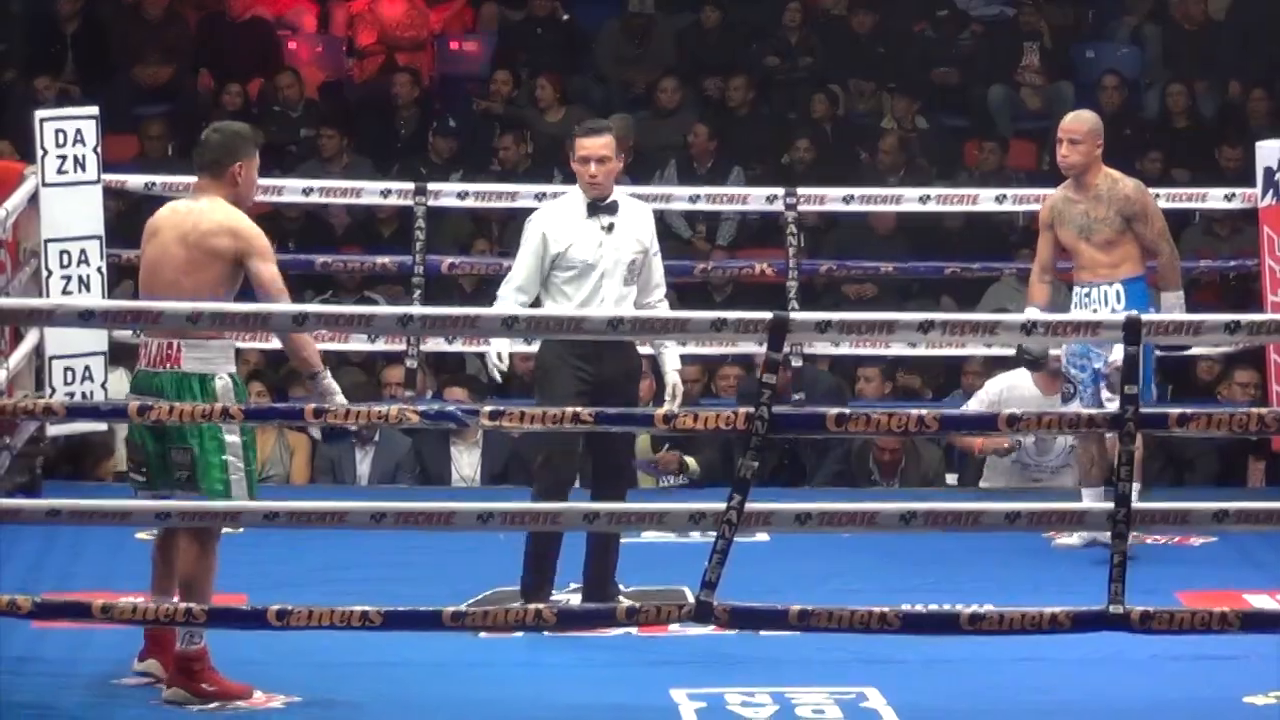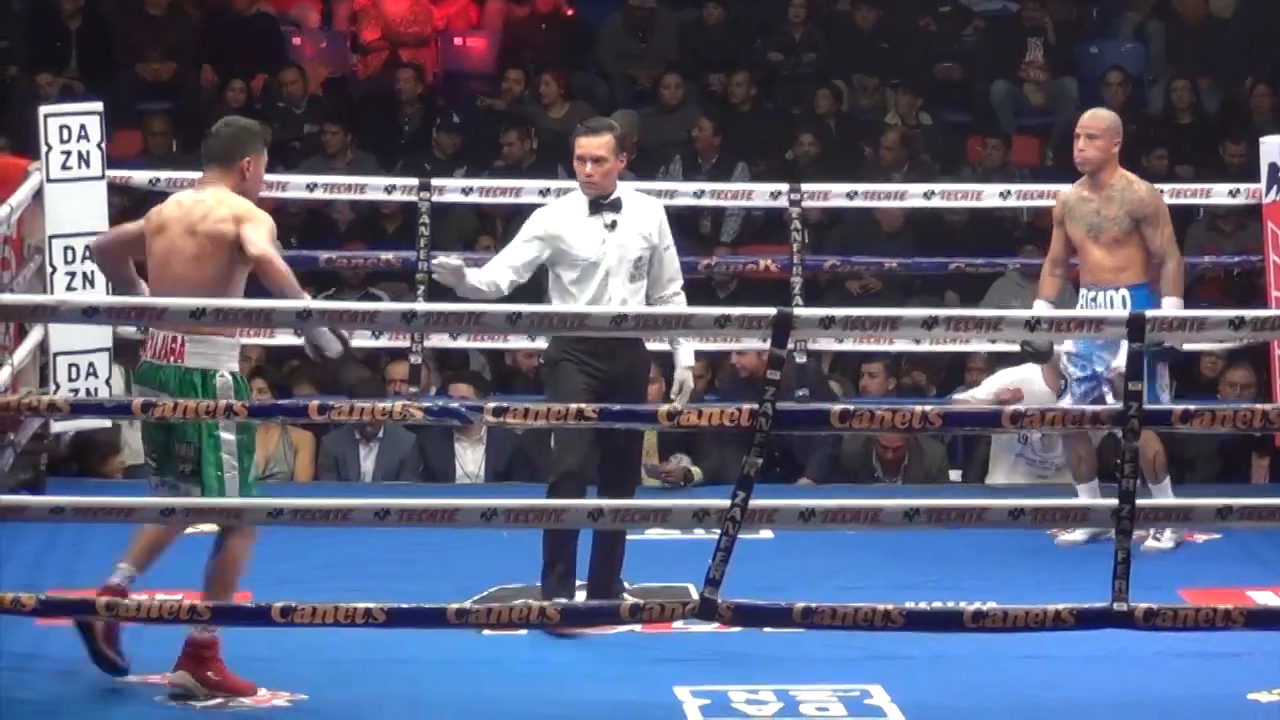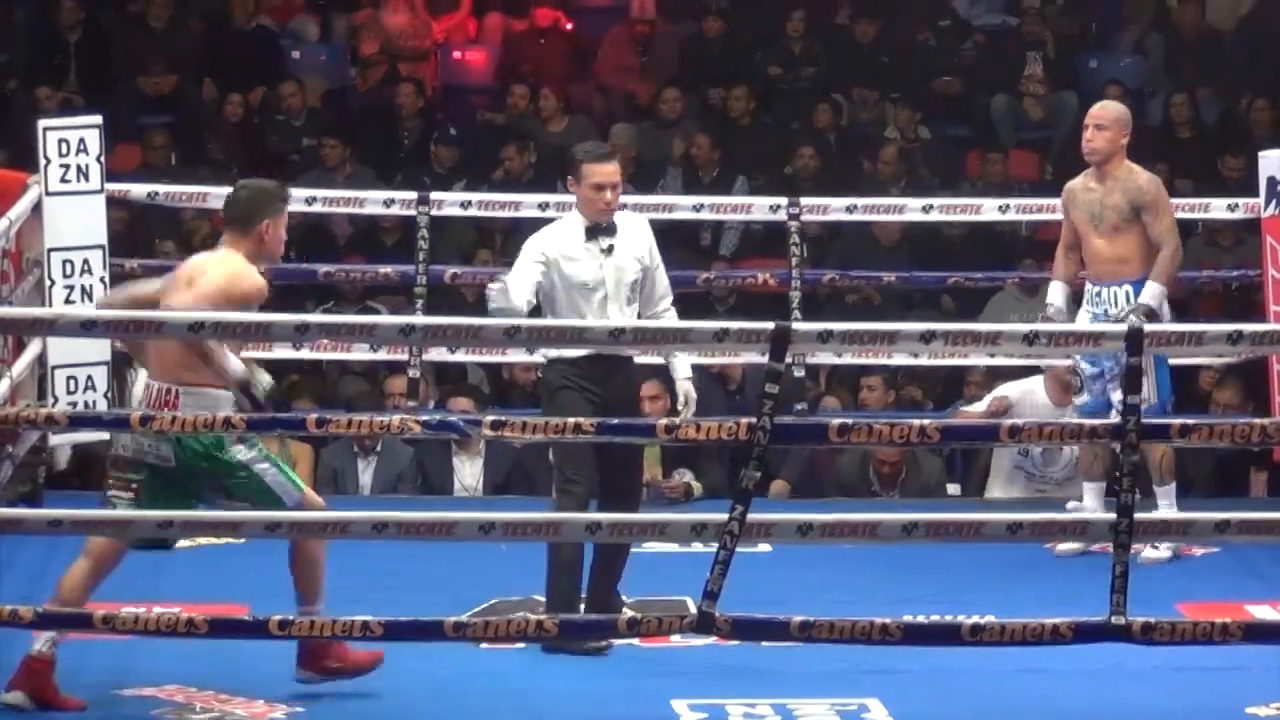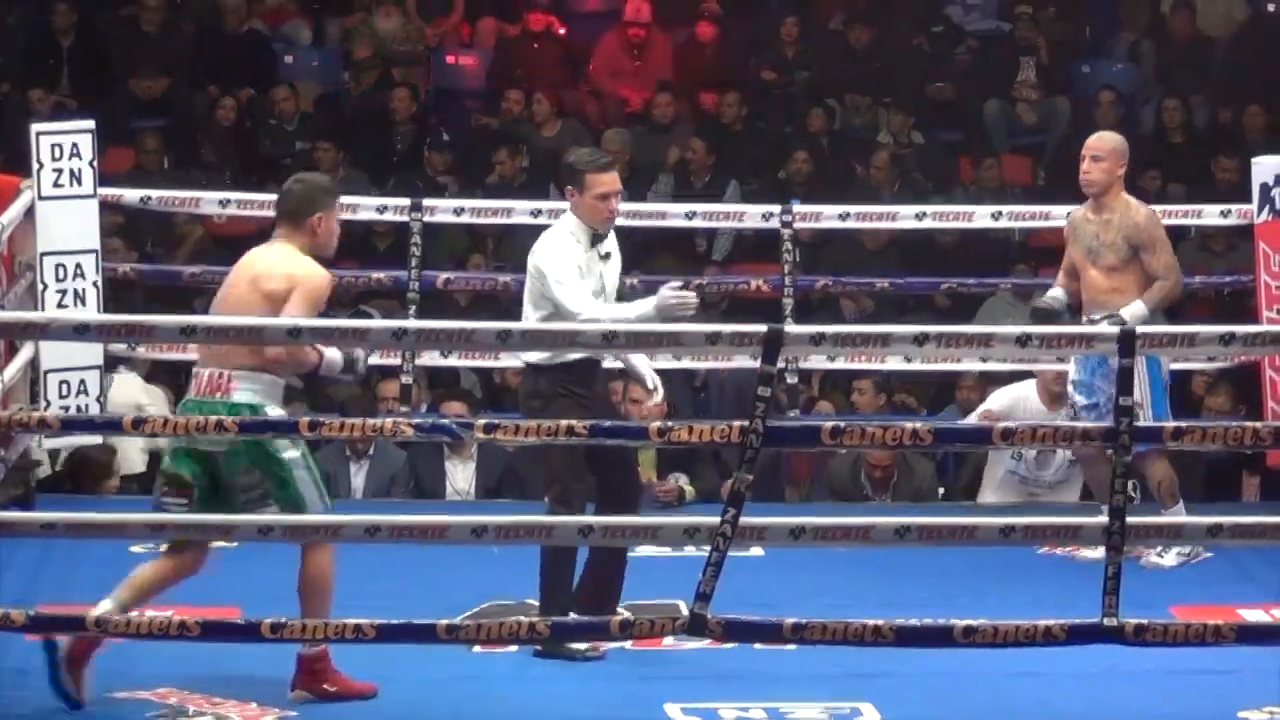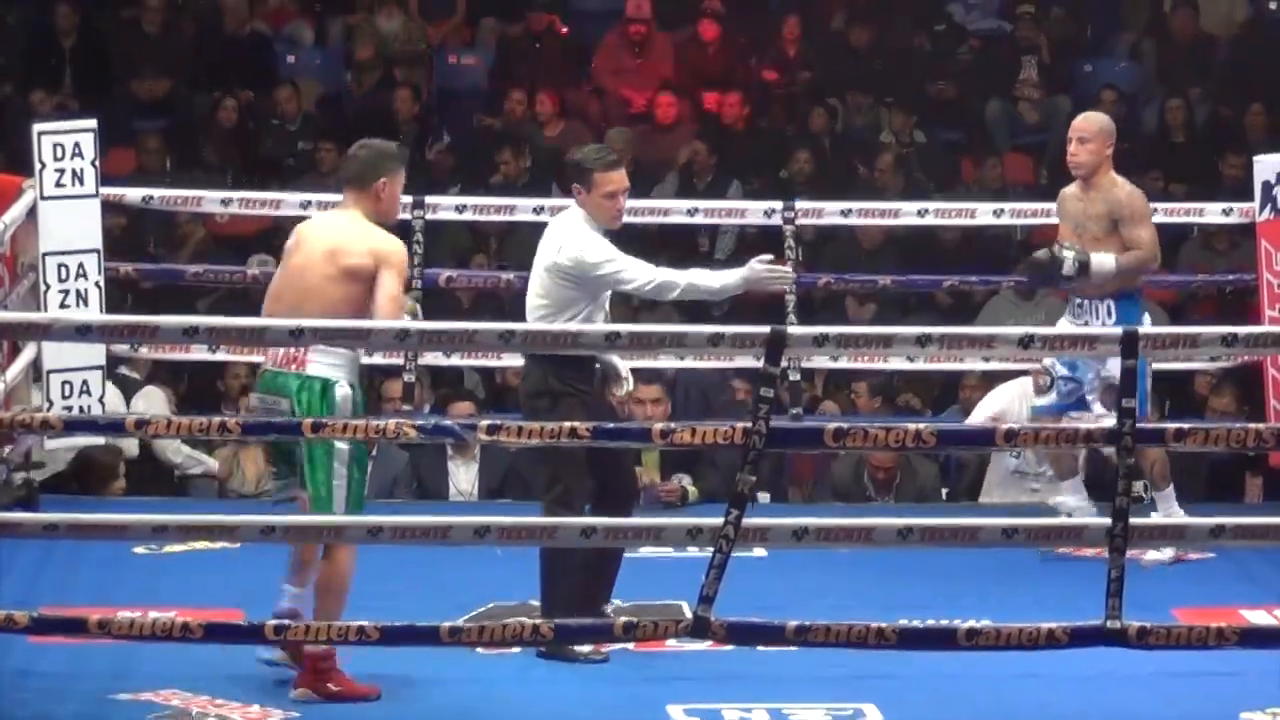
dt=0.2s
person 1, frame 1
left shoulder: (159, 220)
right shoulder: (239, 229)
right wrist: (329, 390)
left hip: (151, 373)
right hip: (203, 379)
left knee: (176, 517)
right knee: (204, 524)
left ankle: (158, 645)
right ankle: (190, 666)
person 1, frame 2
left shoulder: (164, 212)
right shoulder: (246, 216)
left elbow: (103, 249)
right elbow: (265, 260)
left wrist: (142, 298)
right wrist: (314, 321)
left hip: (156, 367)
right hip: (207, 375)
left knee: (176, 504)
right knee: (239, 520)
left ankle: (112, 597)
right ankle: (200, 660)
person 1, frame 3
left shoulder: (191, 269)
right shoulder: (246, 282)
left elbow: (112, 308)
right elbow: (181, 315)
right wrist: (235, 366)
left hip: (148, 420)
right hip: (202, 426)
left knee: (105, 547)
right knee: (309, 514)
right ankle: (318, 650)
person 1, frame 4
left shoulder: (249, 261)
right shoulder: (313, 275)
right elbow: (279, 350)
right wrist: (332, 360)
left hip: (197, 407)
right hip: (247, 413)
left knee: (184, 554)
right knee: (317, 536)
left ankle: (81, 634)
right ankle: (314, 670)
person 1, frame 5
left shoulder: (303, 232)
right shoulder: (385, 246)
left elbow: (269, 317)
right elbow: (386, 330)
right wrist: (411, 316)
left hip: (275, 380)
right hip: (326, 388)
left knee: (321, 511)
right knee: (339, 533)
right ankle: (317, 669)
person 2, frame 1
left shoulder: (641, 218)
right shoulder: (549, 221)
left elbow: (653, 299)
right elbow: (517, 292)
left wrist: (670, 363)
right wrist: (498, 339)
left hip: (620, 358)
right hip: (565, 355)
left knee: (613, 480)
right knee: (555, 474)
left ankle: (600, 591)
right ankle: (536, 593)
person 2, frame 2
left shoulder: (650, 213)
right shoulder: (552, 219)
left elbow: (668, 293)
right elbow: (502, 274)
left wrist: (683, 357)
right wrist: (462, 277)
left hip: (629, 354)
right hip: (575, 352)
left knee: (621, 478)
right knee: (571, 468)
left ankle: (605, 590)
right ankle: (556, 591)
person 2, frame 3
left shoulder: (637, 232)
right shoulder: (548, 243)
left elbow: (659, 309)
right elbow: (516, 305)
left wrist: (682, 373)
right wrist: (500, 300)
left hip: (621, 373)
right hip: (570, 378)
left knee: (624, 495)
right knee: (574, 493)
left ankle: (604, 602)
right ankle: (563, 620)
person 2, frame 4
left shoulder: (607, 236)
right shoulder: (553, 250)
right elbow: (588, 316)
left wrist: (640, 365)
right wrist: (656, 307)
left hip: (590, 377)
right hip: (555, 383)
left knee: (624, 492)
right knee: (569, 500)
left ankle: (595, 605)
person 2, frame 5
left shoulder: (581, 231)
right shoulder: (578, 246)
right elbow: (657, 283)
left wrist: (609, 359)
right wrist: (739, 278)
left hip: (580, 372)
right hip: (554, 380)
left knee: (619, 488)
right knee: (569, 500)
left ankle: (587, 607)
person 3, frame 1
left shoulder: (1127, 193)
right shoulder: (1055, 205)
left elbow: (1164, 253)
right elbow: (1043, 271)
left wrist: (1173, 313)
left hip: (1125, 302)
right hip: (1081, 307)
left knee: (1120, 411)
person 3, frame 2
left shoulder: (1139, 195)
right shoulder: (1068, 201)
left elbow: (1168, 259)
right elbow: (1056, 264)
left hip: (1131, 307)
right hip: (1086, 309)
person 3, frame 3
left shoulder: (1143, 186)
right shoulder: (1074, 190)
left elbow: (1169, 247)
left wrist: (1146, 305)
right wrist: (1054, 304)
left hip: (1133, 304)
right hip: (1093, 304)
left knee: (1146, 419)
right knee: (1089, 416)
right ankle: (1091, 516)
person 3, frame 4
left shoulder: (1139, 220)
right shoulder: (1076, 220)
left elbow: (1170, 280)
left wrist: (1125, 319)
right wrist: (1054, 300)
left knee: (1144, 446)
right knee: (1087, 443)
person 3, frame 5
left shoulder: (1124, 197)
right shoulder: (1068, 197)
left elbow: (1148, 257)
left wrist: (1087, 264)
right wrist: (1048, 263)
left hip: (1117, 316)
right hip: (1078, 314)
left ankle: (1172, 520)
